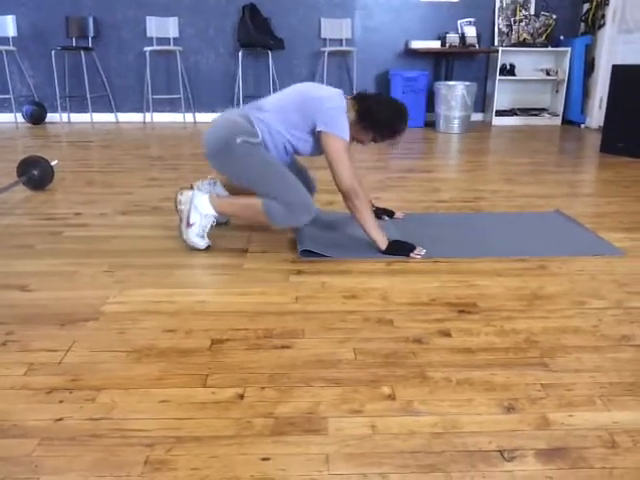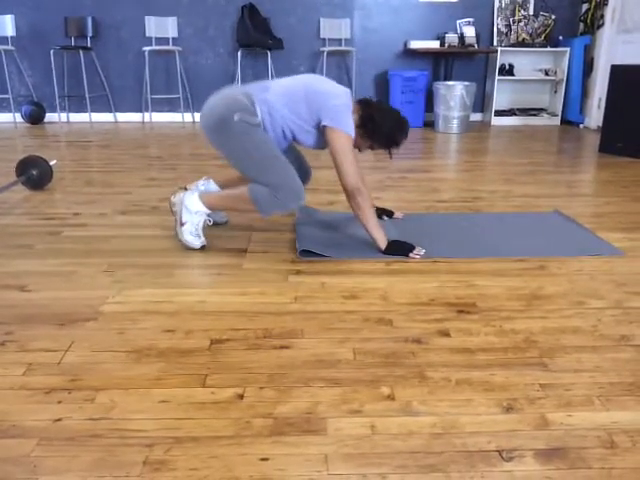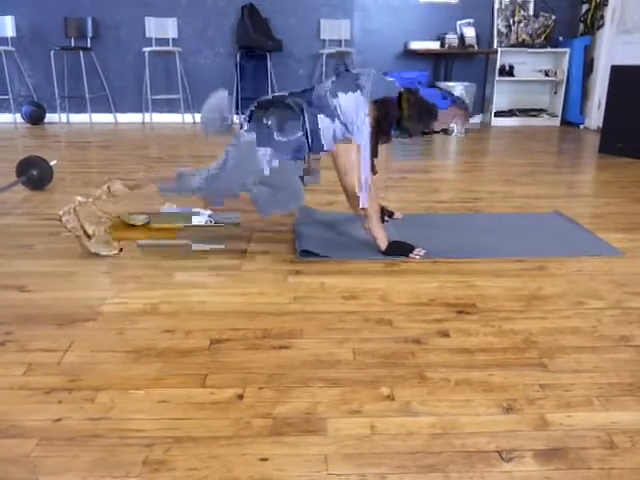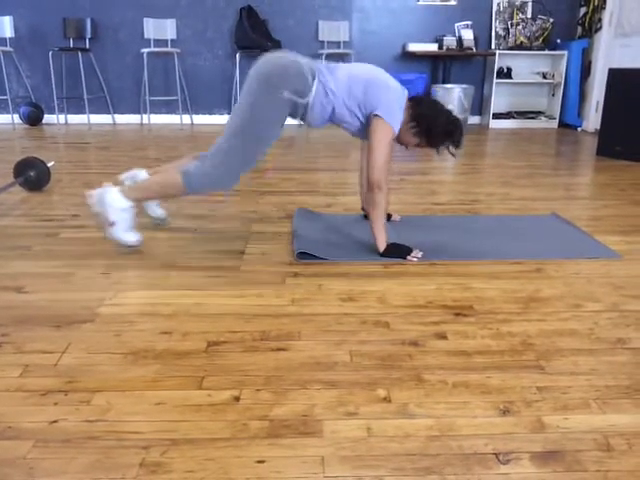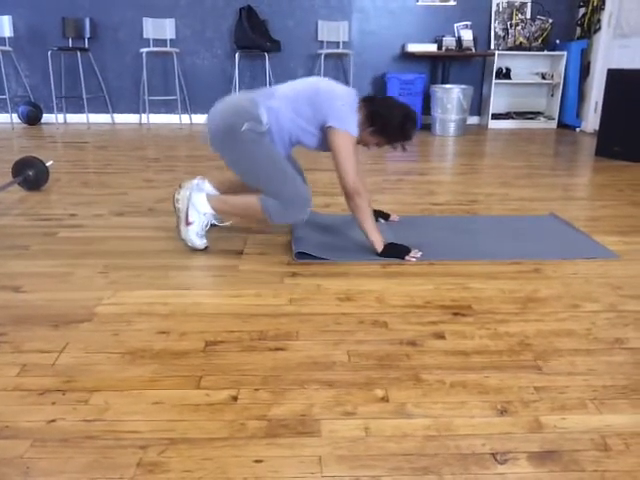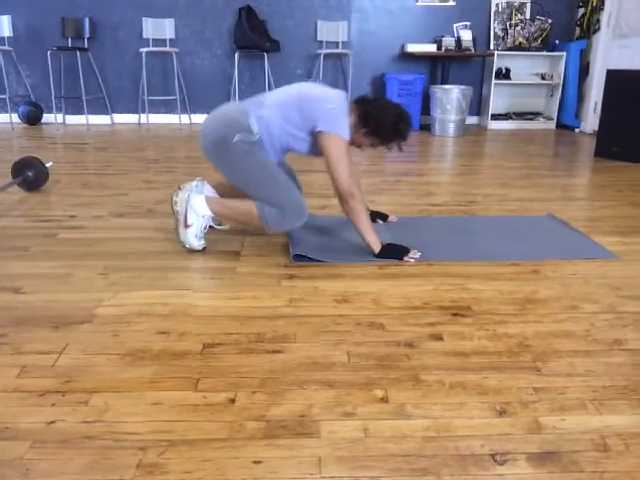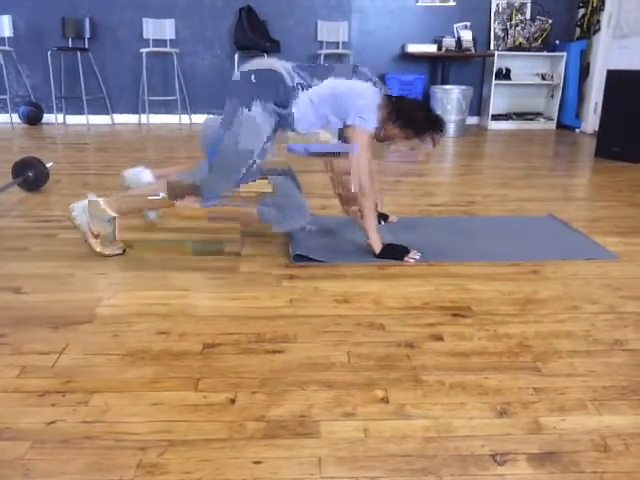
dt=0.3s
person 1, frame 1
left shoulder: (339, 106)
right shoulder: (334, 118)
left elbow: (348, 176)
right elbow: (349, 188)
left wrist: (369, 209)
right wrist: (385, 244)
left hip: (240, 135)
right hip: (232, 139)
left knee: (304, 188)
right knee: (300, 210)
left ankle: (214, 190)
right ankle: (204, 205)
person 1, frame 2
left shoulder: (345, 104)
right shoulder: (339, 114)
left elbow: (352, 179)
right elbow: (353, 187)
left wrist: (371, 208)
right wrist: (385, 244)
left hip: (235, 111)
right hip: (230, 116)
left knee: (299, 175)
right knee: (288, 196)
left ankle: (208, 189)
right ankle: (197, 204)
person 1, frame 3
left shoulder: (362, 104)
right shoulder: (355, 117)
left elbow: (360, 176)
right elbow: (355, 189)
left wrist: (374, 208)
right wrist: (384, 243)
right hip: (238, 115)
person 1, frame 4
left shoulder: (386, 97)
right shoulder: (391, 109)
left elbow: (368, 169)
right elbow: (377, 181)
left wrist: (369, 209)
right wrist: (384, 245)
left hip: (282, 75)
right hip: (284, 83)
left knee: (225, 156)
right knee: (222, 170)
left ankle: (143, 179)
right ankle: (118, 197)
person 1, frame 5
left shoulder: (350, 105)
right shoulder: (345, 116)
left elbow: (351, 173)
right elbow: (353, 188)
left wrist: (368, 211)
right wrist: (381, 246)
left hip: (240, 119)
right hip: (236, 124)
left knee: (291, 186)
right knee: (296, 205)
left ankle: (205, 190)
right ankle: (204, 204)
person 1, frame 6
left shoulder: (342, 107)
right shoulder: (334, 120)
left elbow: (346, 175)
right elbow: (347, 191)
left wrist: (365, 212)
right wrist: (378, 247)
left hip: (235, 129)
right hip: (229, 135)
left knee: (286, 191)
right knee: (292, 213)
left ankle: (203, 192)
right ankle: (202, 207)
person 1, frame 7
left shoulder: (376, 98)
right shoulder: (368, 114)
left elbow: (360, 174)
right elbow: (362, 185)
left wrist: (370, 211)
right wrist: (378, 246)
left hip: (269, 84)
right hip: (262, 94)
left knee: (240, 170)
right knee: (214, 181)
left ankle: (145, 178)
right ankle: (100, 209)
